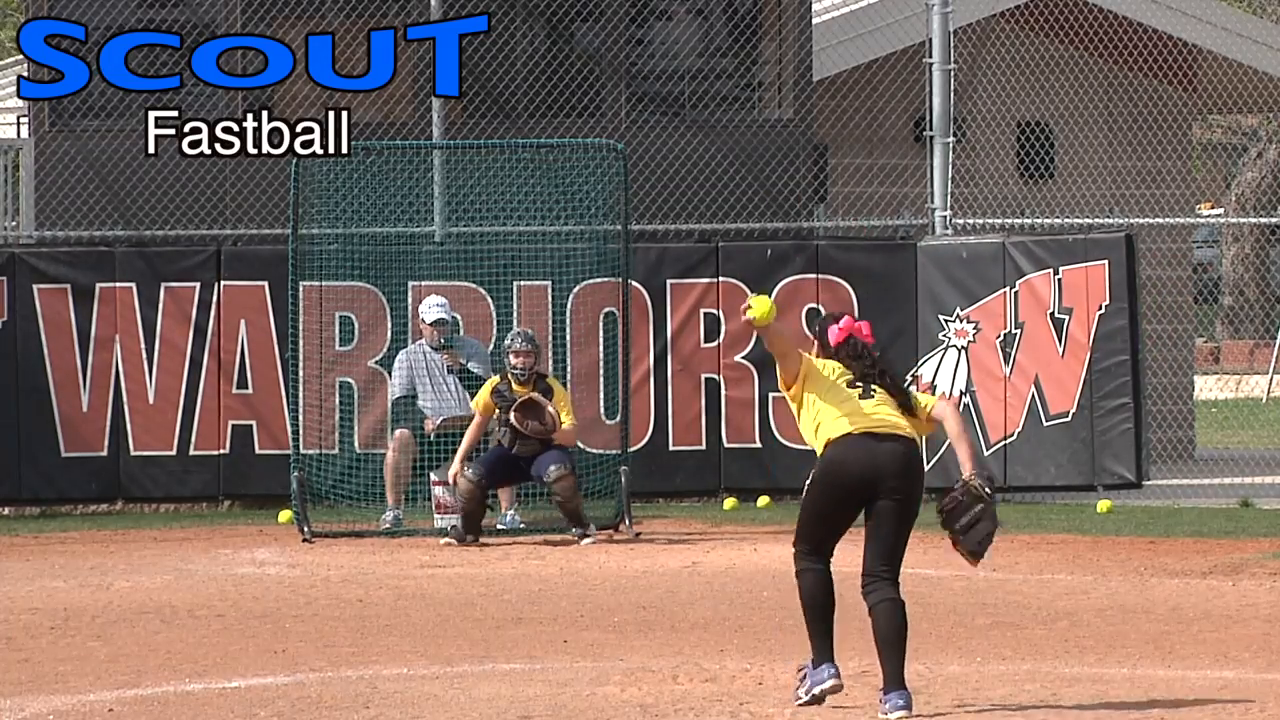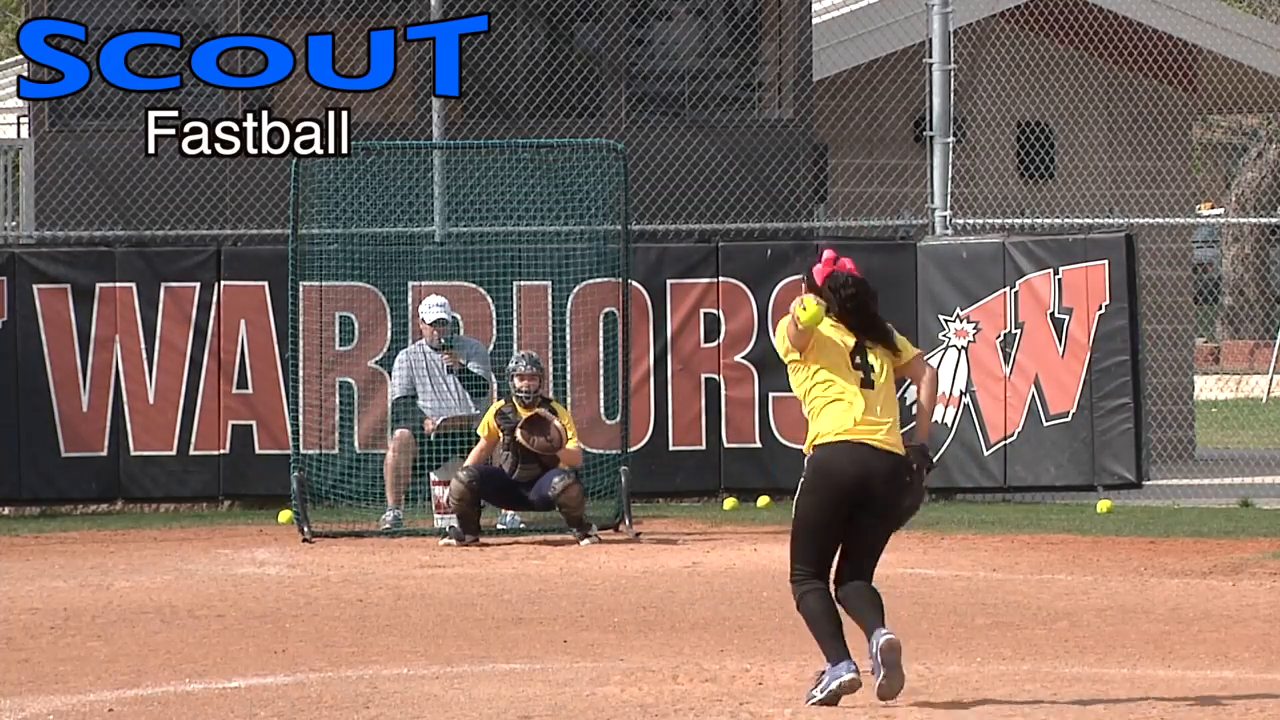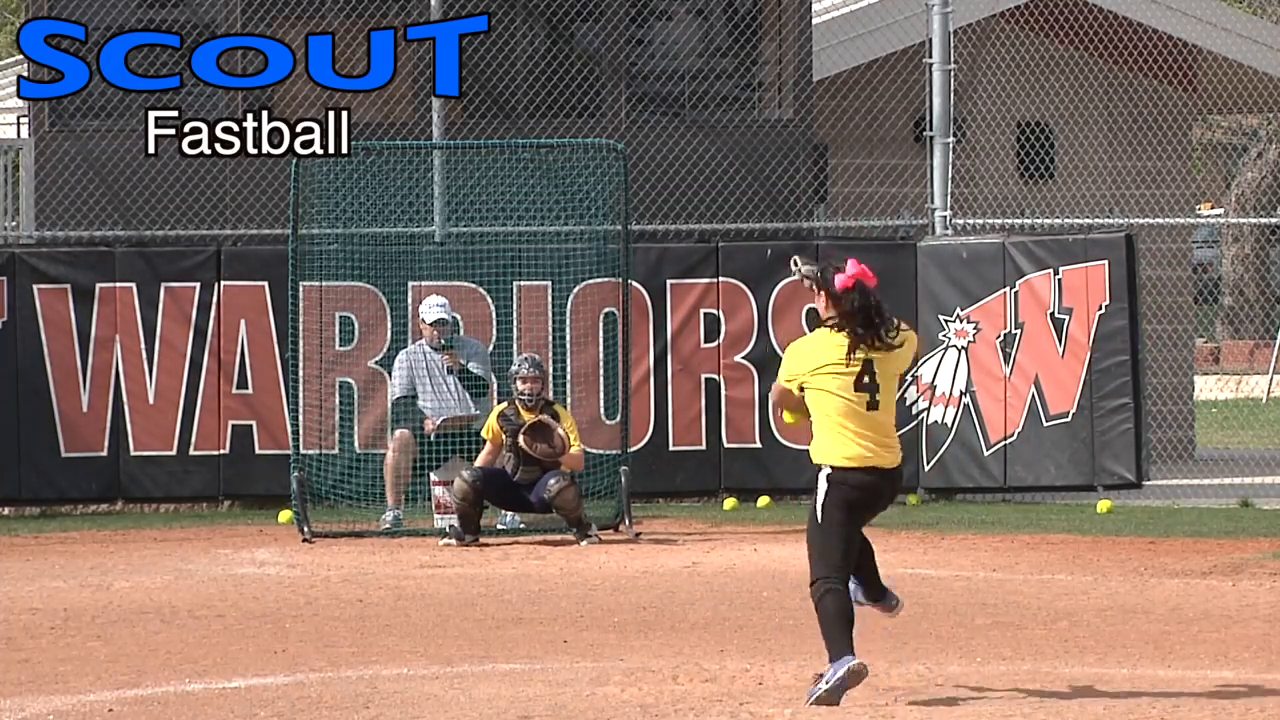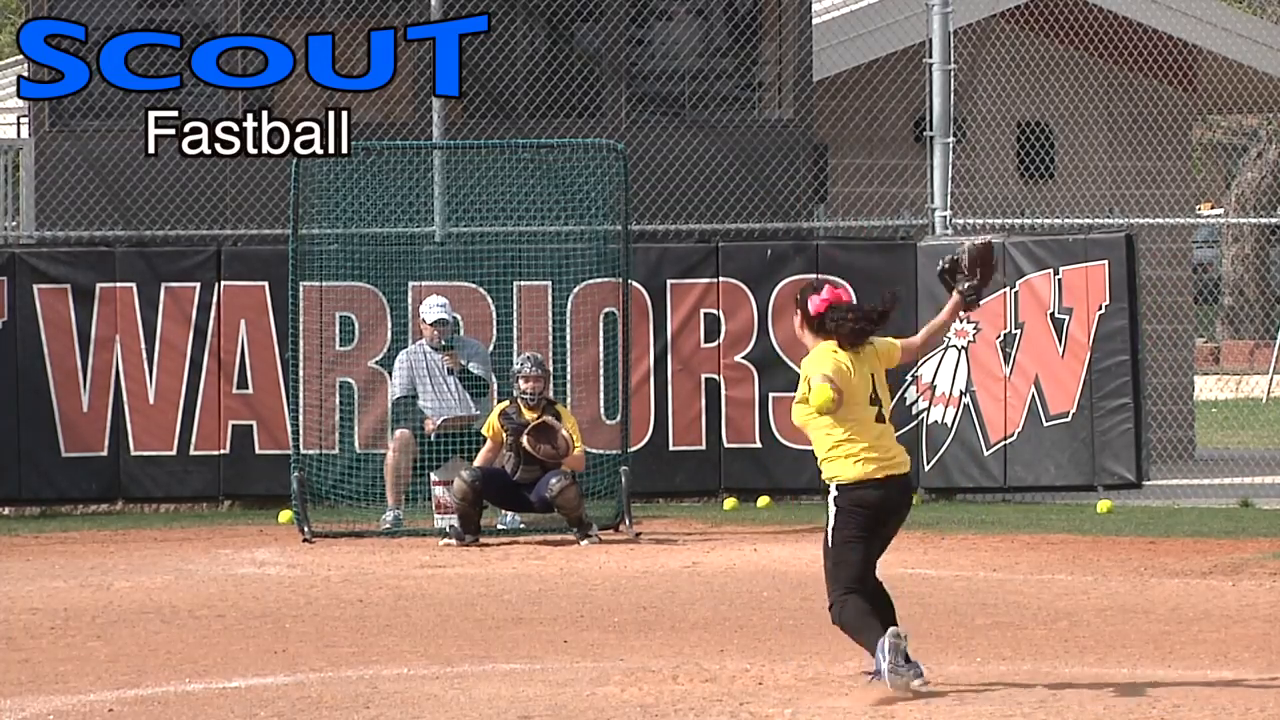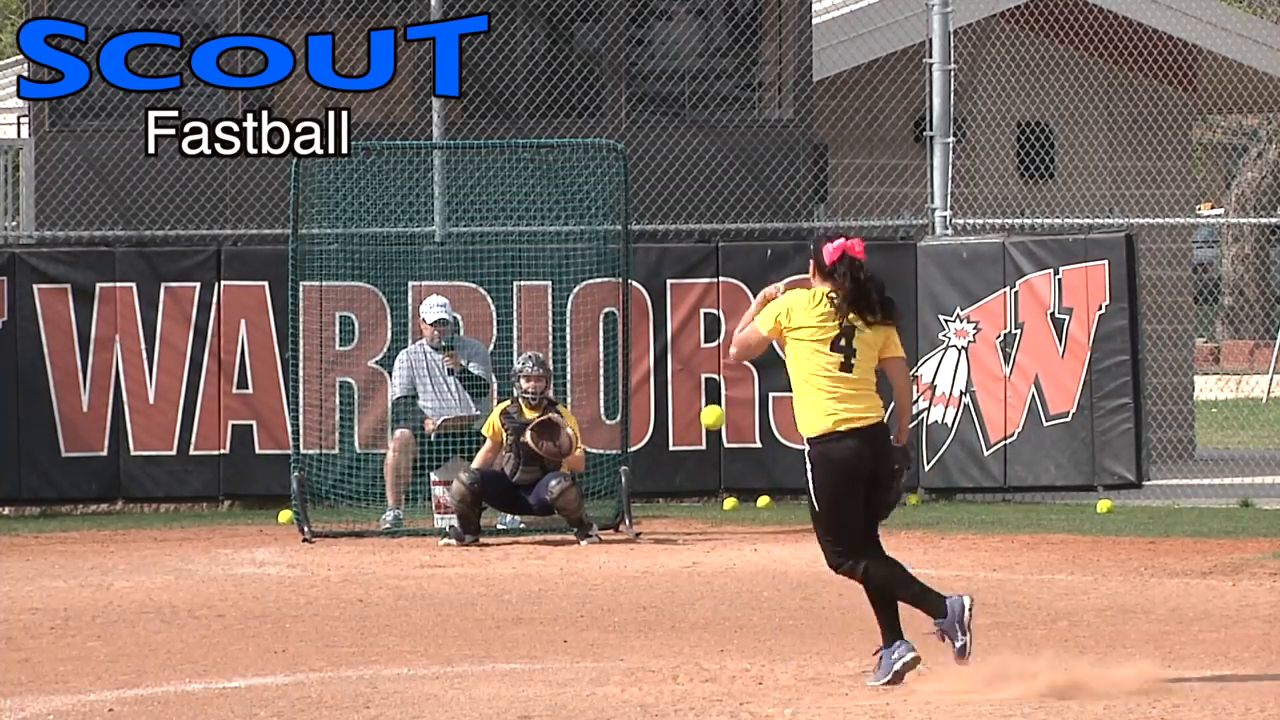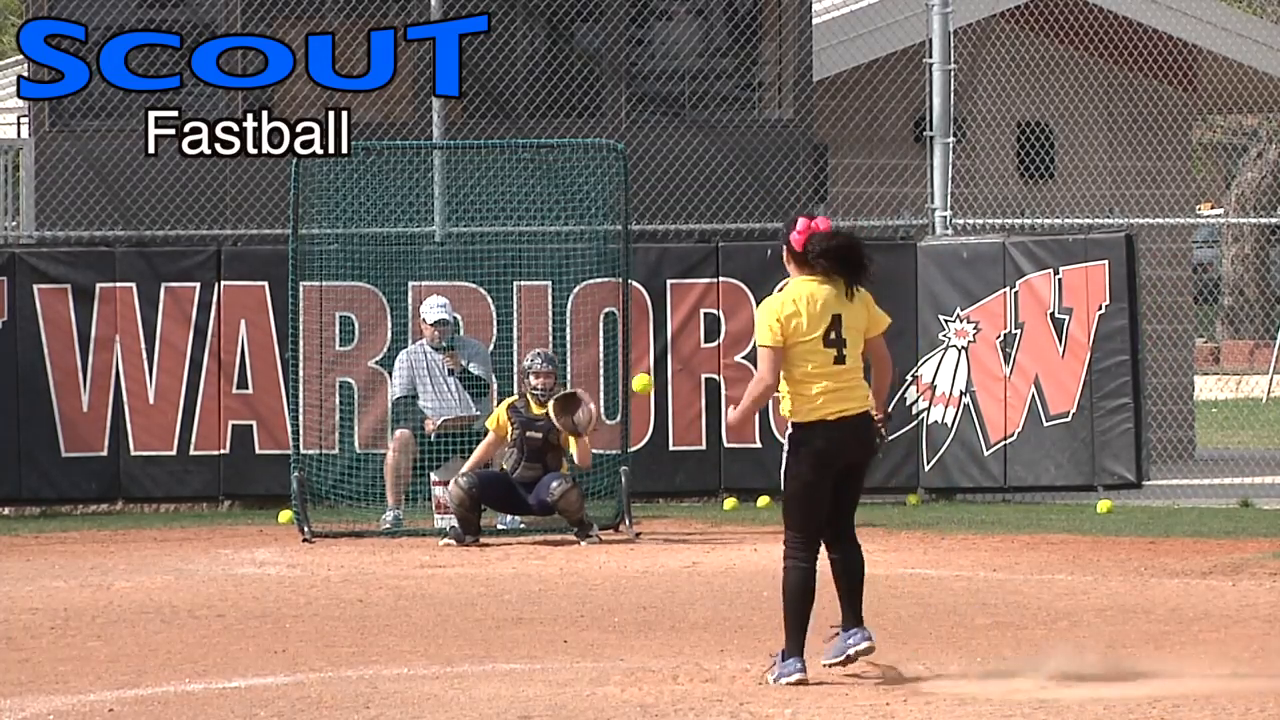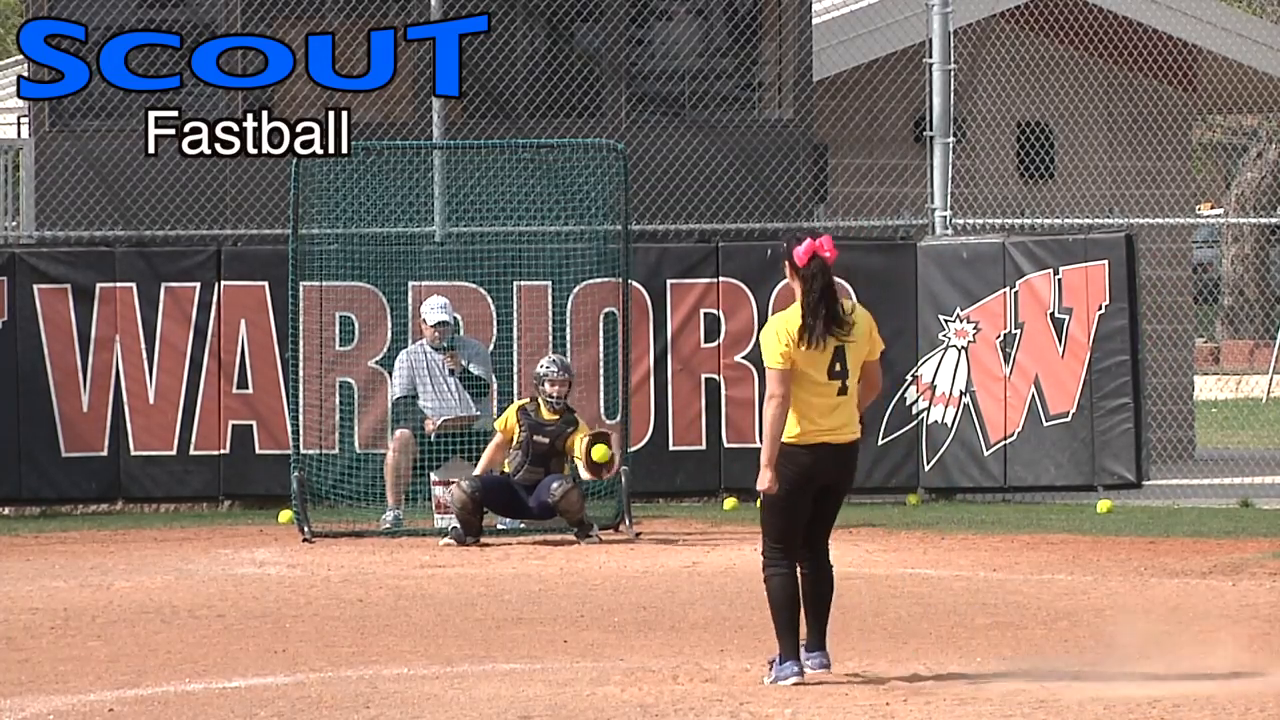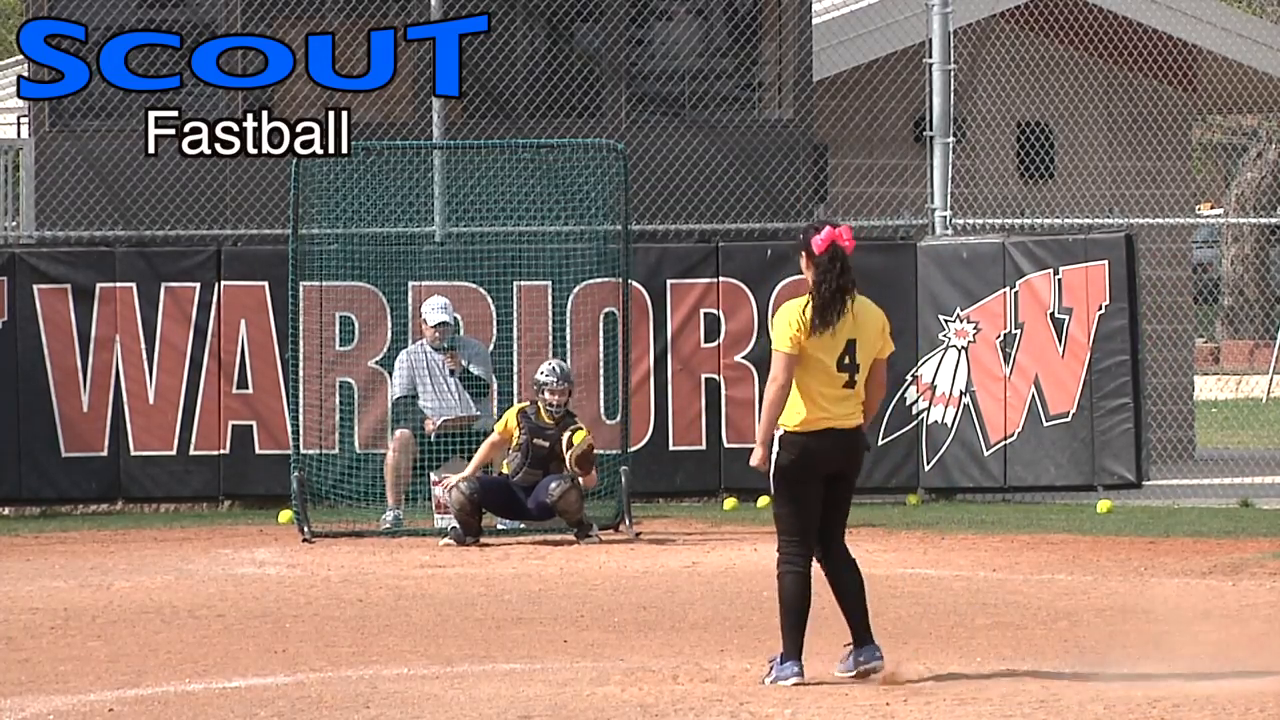
dt=0.2s
person 1, frame 1
left shoulder: (800, 372)
right shoulder: (889, 386)
left elbow: (781, 342)
right elbow: (945, 409)
left wrist: (762, 324)
right wrist: (968, 472)
left hip: (844, 468)
right hip: (902, 462)
left knee: (811, 555)
right knee: (881, 581)
left ankle: (822, 669)
person 1, frame 2
left shoulder: (807, 339)
right shoulder: (885, 336)
left elbow: (794, 334)
right elbow: (926, 375)
right wrist: (920, 441)
left hip: (835, 460)
right hip: (891, 465)
left knee: (808, 579)
right knee: (854, 579)
left ankle: (840, 665)
right ankle: (879, 636)
person 1, frame 3
left shoulder: (812, 347)
right shoulder: (893, 346)
left elbow: (781, 397)
right elbow: (908, 339)
left hip: (843, 476)
right hip: (887, 473)
left knee: (826, 579)
right knee: (836, 524)
left ankle: (843, 661)
right ankle: (874, 590)
person 1, frame 4
left shoulder: (819, 365)
right shoulder: (872, 349)
left elbow: (803, 421)
right elbow: (919, 344)
right wrist: (953, 307)
left hip: (856, 491)
right hip: (898, 484)
left knee: (846, 601)
right knee: (858, 576)
left ankle: (886, 643)
right ankle: (900, 661)
person 1, frame 5
left shoulder: (791, 305)
right shoulder: (876, 314)
left elbow: (738, 350)
right elbow: (903, 384)
left wrist: (760, 303)
right wrist: (900, 441)
left hip: (831, 449)
right hip: (876, 439)
left knee: (849, 557)
right knee: (865, 545)
left ankle: (943, 608)
right ankle: (895, 646)
person 1, frame 6
left shoulder: (777, 307)
right shoulder: (857, 297)
left elbow: (766, 382)
right elbow: (883, 364)
left wrist: (739, 412)
right wrist: (878, 412)
left hip: (811, 436)
right hip: (859, 429)
left knee: (800, 546)
right knee: (839, 532)
left ankle: (793, 659)
right ankle: (853, 629)
person 1, frame 7
left shoulder: (783, 326)
right shoulder: (859, 319)
left elbow: (776, 400)
right elbow: (873, 383)
left wrist: (767, 464)
left hip: (797, 454)
right hip: (844, 452)
left knee: (779, 556)
right knee: (814, 549)
left ankle: (788, 661)
right ankle: (817, 649)
person 1, frame 8
left shoulder: (795, 314)
right shoulder: (873, 315)
left elbow: (779, 381)
right elbow: (878, 387)
left wrist: (762, 440)
left hip: (802, 443)
right hip: (849, 442)
left knee: (794, 552)
right knee: (832, 546)
left ankle: (790, 661)
right ankle: (866, 649)
person 2, frame 1
left shoulder: (473, 349)
right shoulder: (407, 357)
right elbow: (400, 404)
left wrist: (460, 367)
right wrist: (422, 420)
right hip: (427, 430)
right knee: (401, 437)
left ankle: (509, 511)
right ankle: (394, 511)
person 2, frame 2
left shoulder: (473, 349)
right shoulder: (408, 357)
left elbow: (483, 391)
right elbow: (401, 404)
left wrist: (461, 368)
right wrist: (423, 420)
left hip: (472, 428)
right hip: (428, 430)
right knee: (401, 437)
left ankle: (511, 512)
right ankle: (394, 511)
person 2, frame 3
left shoulder: (473, 349)
right shoulder: (407, 357)
left elbow: (482, 390)
right elbow: (400, 404)
left wrist: (459, 368)
right wrist: (422, 420)
left hip: (471, 428)
right hip: (427, 431)
right knee: (401, 438)
right ankle: (393, 511)
person 2, frame 4
left shoulder: (474, 349)
right shoulder: (408, 357)
left elbow: (482, 390)
right elbow: (401, 404)
left wrist: (460, 369)
right wrist: (422, 421)
left hip: (473, 428)
right hip: (429, 431)
right knee: (401, 438)
right ankle: (393, 511)
person 2, frame 5
left shoulder: (474, 349)
right shoulder: (408, 357)
left elbow: (482, 391)
right elbow: (401, 404)
left wrist: (460, 369)
right wrist: (422, 420)
left hip: (473, 428)
right hip: (430, 431)
right knee: (401, 438)
right ankle: (393, 511)
person 2, frame 6
left shoulder: (474, 349)
right shoulder: (408, 357)
left elbow: (482, 391)
right elbow: (401, 403)
left wrist: (460, 369)
right wrist: (422, 421)
left hip: (473, 429)
right hip: (429, 432)
right knee: (401, 438)
right ankle: (393, 511)
person 2, frame 7
left shoulder: (474, 349)
right shoulder: (408, 357)
left elbow: (483, 391)
right elbow: (401, 404)
left wrist: (461, 370)
right wrist: (422, 420)
left hip: (474, 429)
right hip: (430, 431)
right knee: (401, 438)
right ankle: (394, 511)
person 2, frame 8
left shoulder: (475, 349)
right shoulder: (408, 357)
left elbow: (483, 392)
right elbow: (401, 403)
left wrist: (461, 370)
right wrist: (422, 420)
left hip: (474, 430)
right hip: (429, 432)
right knee: (401, 438)
right ankle: (393, 511)
person 3, frame 1
left shoulder: (551, 389)
right shoulder: (494, 388)
left elbow: (571, 438)
right elbow: (478, 423)
right wrist: (457, 461)
left hip: (545, 454)
right hip: (509, 454)
left knee: (561, 474)
right knee: (470, 476)
left ankle: (582, 527)
right ankle: (468, 531)
person 3, frame 2
left shoulder: (556, 412)
right shoulder: (499, 411)
left elbow: (577, 460)
right elbow: (482, 449)
left wrist: (557, 447)
right wrist: (457, 481)
left hip: (544, 484)
right hip: (509, 483)
left knee: (566, 483)
right knee: (464, 479)
left ankle: (583, 529)
right ankle: (466, 532)
person 3, frame 3
left shoulder: (558, 415)
right shoulder: (501, 413)
left elbow: (579, 463)
right elbow: (490, 452)
right wrist: (466, 486)
left hip: (545, 488)
right hip: (511, 486)
left knee: (560, 485)
right knee: (467, 479)
left ankle: (583, 529)
right ankle: (467, 531)
person 3, frame 4
left shoulder: (560, 415)
right shoulder: (503, 412)
left elbow: (580, 464)
right elbow: (490, 450)
right wrist: (467, 485)
left hip: (544, 488)
right hip: (511, 485)
left knee: (562, 483)
right knee: (466, 479)
left ankle: (583, 529)
right ankle: (467, 531)
person 3, frame 5
left shoulder: (560, 415)
right shoulder: (504, 412)
left elbow: (580, 466)
right elbow: (489, 451)
left wrist: (564, 453)
right wrist: (466, 483)
left hip: (544, 491)
right hip: (510, 487)
left knee: (560, 485)
right knee: (465, 482)
left ankle: (584, 529)
right ankle: (467, 532)
person 3, frame 6
right shoulder: (511, 407)
left elbow: (583, 462)
right elbow: (490, 444)
left wrist: (580, 435)
right wrist: (462, 474)
left hip: (544, 491)
right hip: (511, 485)
left knee: (562, 487)
right knee: (463, 486)
left ankle: (584, 529)
right ankle: (468, 531)
person 3, frame 7
left shoulder: (574, 425)
right shoulder: (520, 410)
left elbow: (587, 473)
right elbow: (498, 445)
left wrist: (593, 472)
right wrist: (475, 478)
left hip: (544, 496)
right hip: (511, 488)
left knee: (563, 487)
right knee: (464, 491)
left ankle: (584, 529)
right ankle: (469, 532)
person 3, frame 8
left shoulder: (573, 429)
right shoulder: (520, 413)
left elbow: (590, 483)
right elbow: (494, 443)
left wrist: (584, 473)
right wrist: (467, 473)
left hip: (543, 497)
right hip: (510, 489)
left knee: (562, 487)
right knee: (462, 492)
left ankle: (583, 529)
right ankle: (468, 532)
